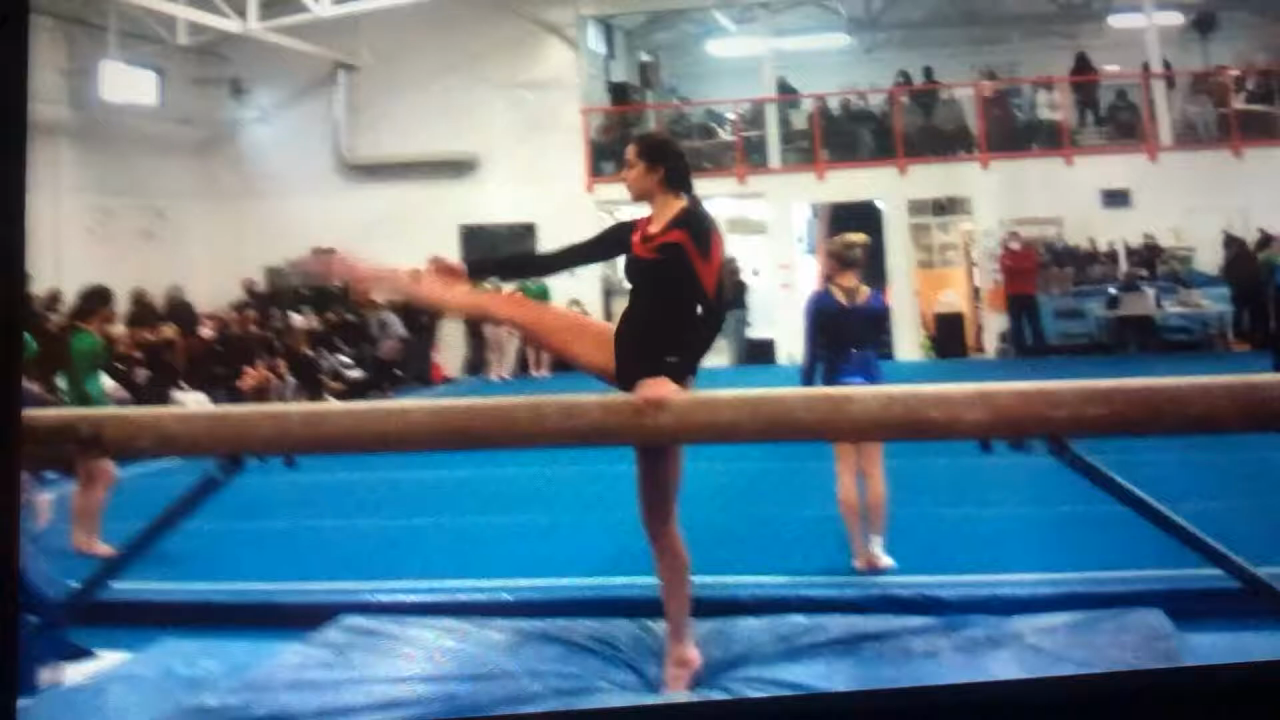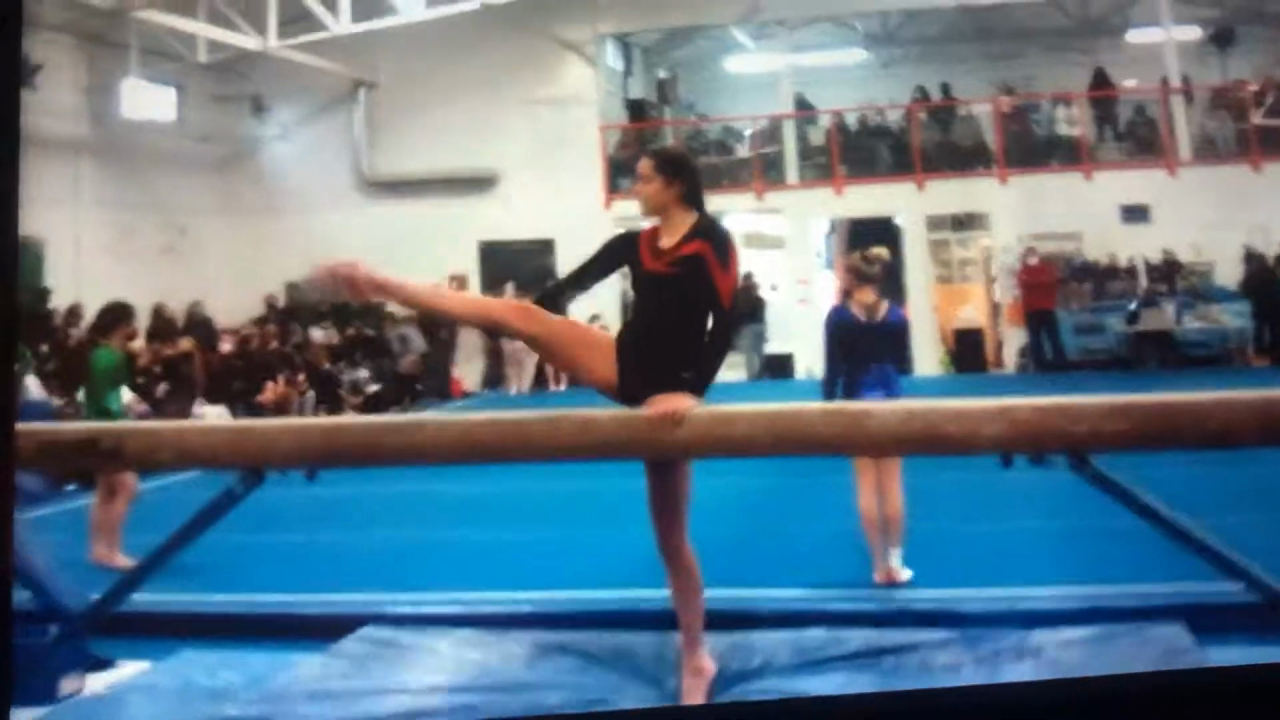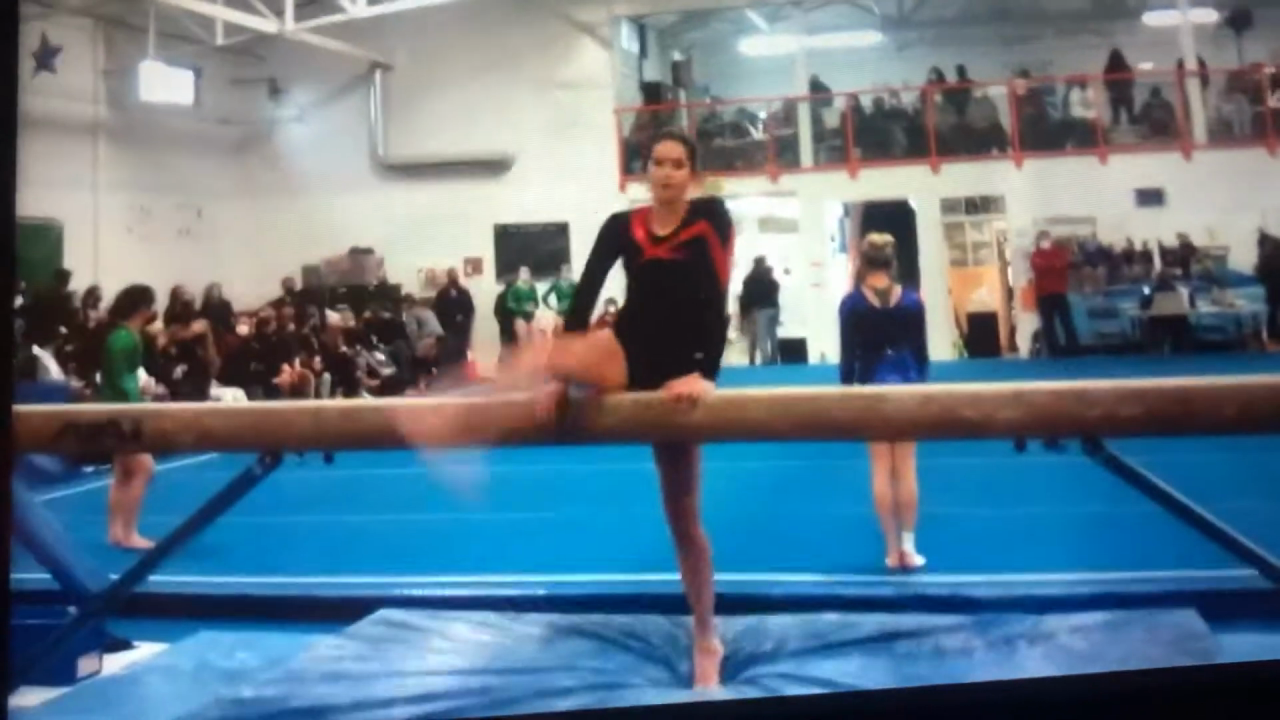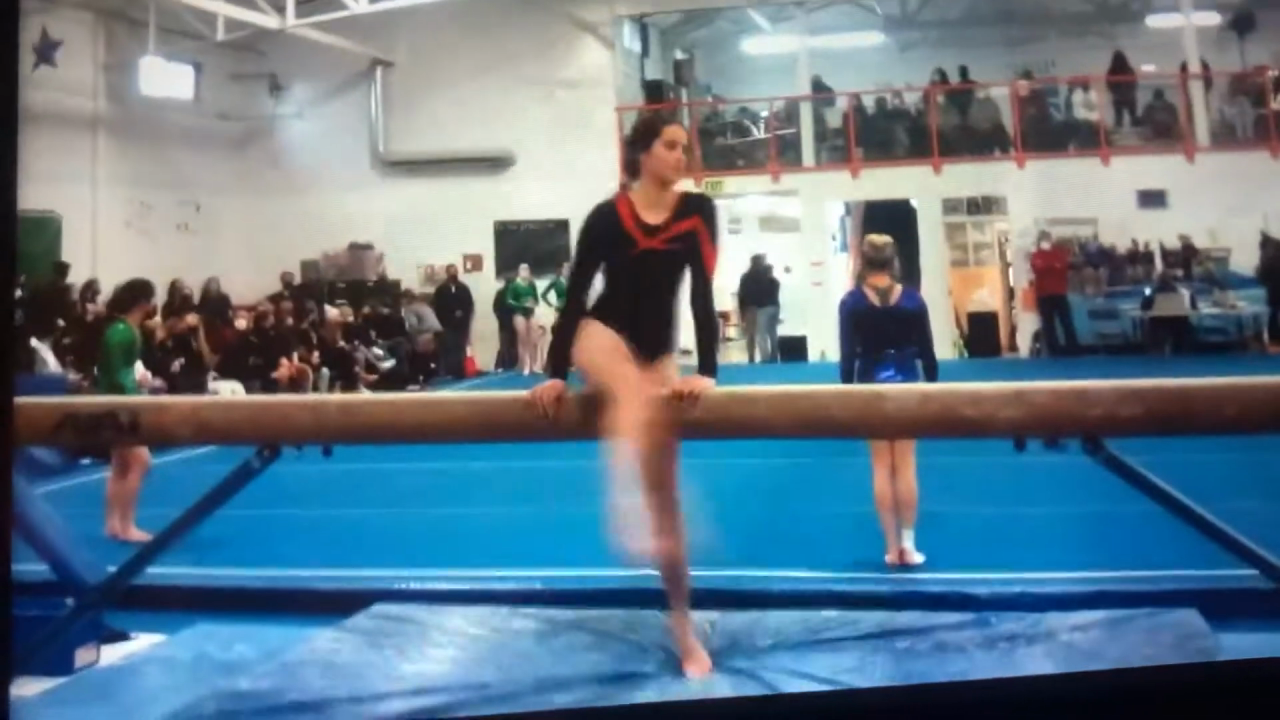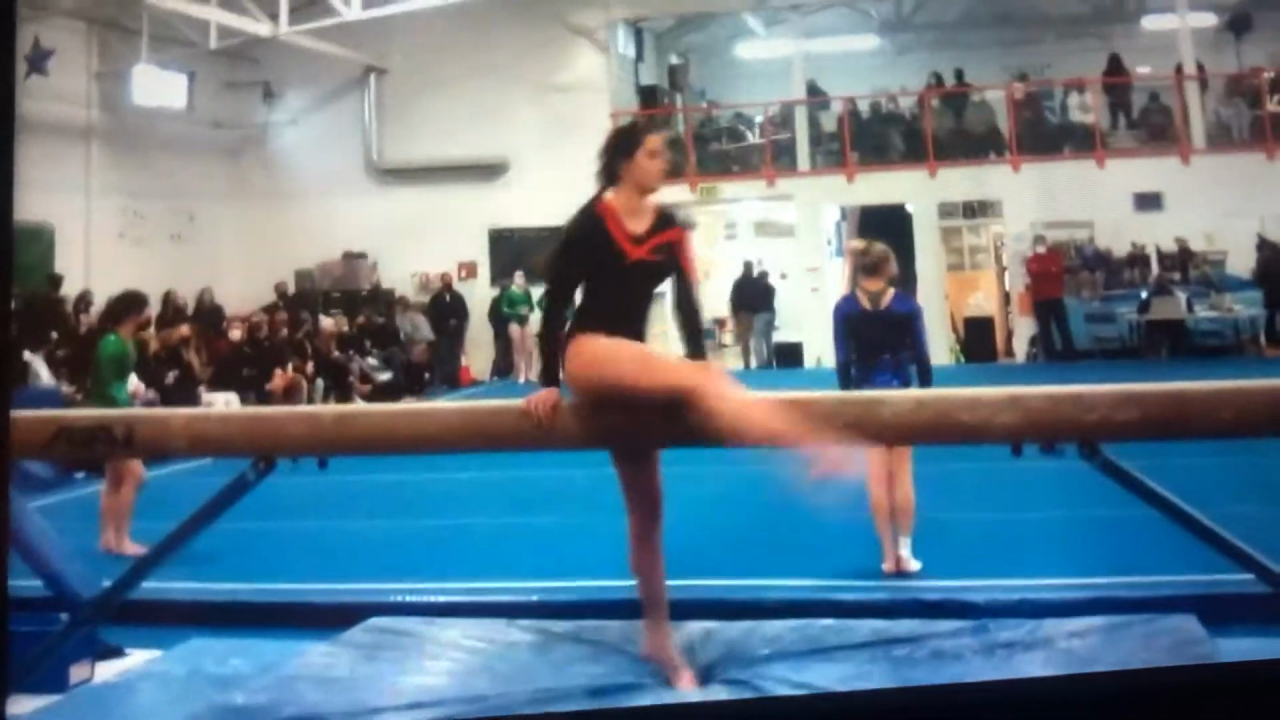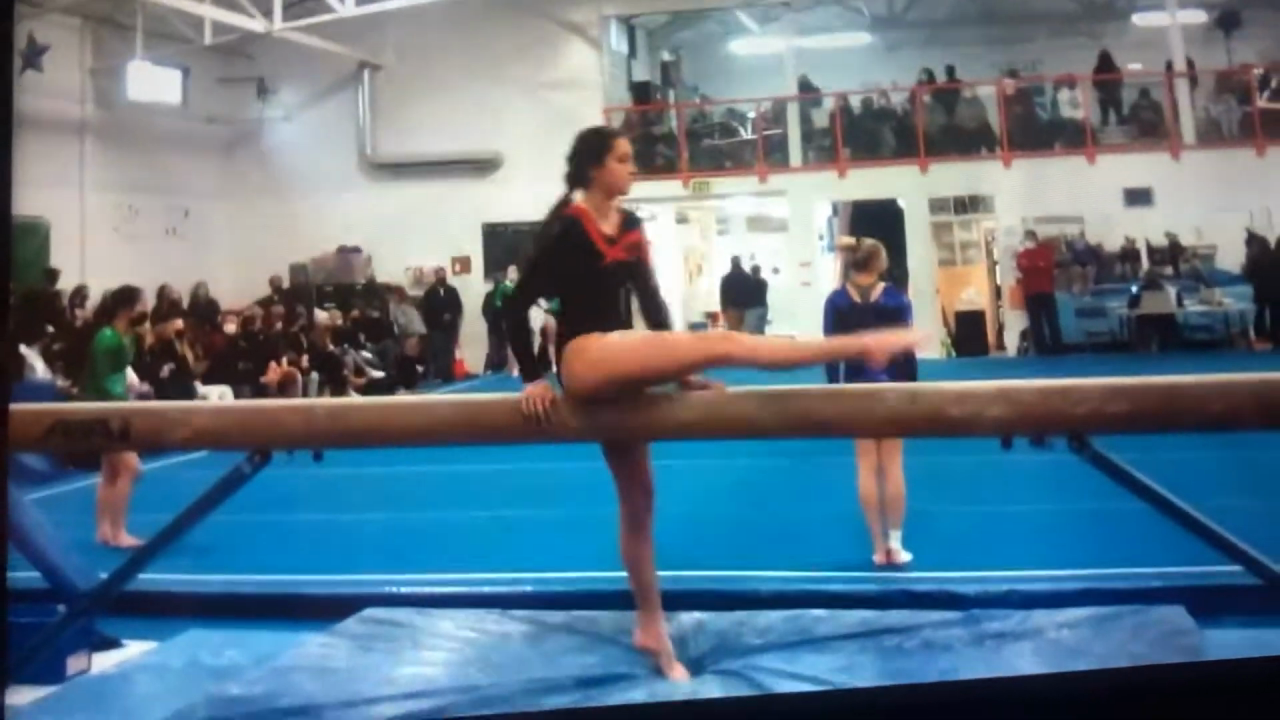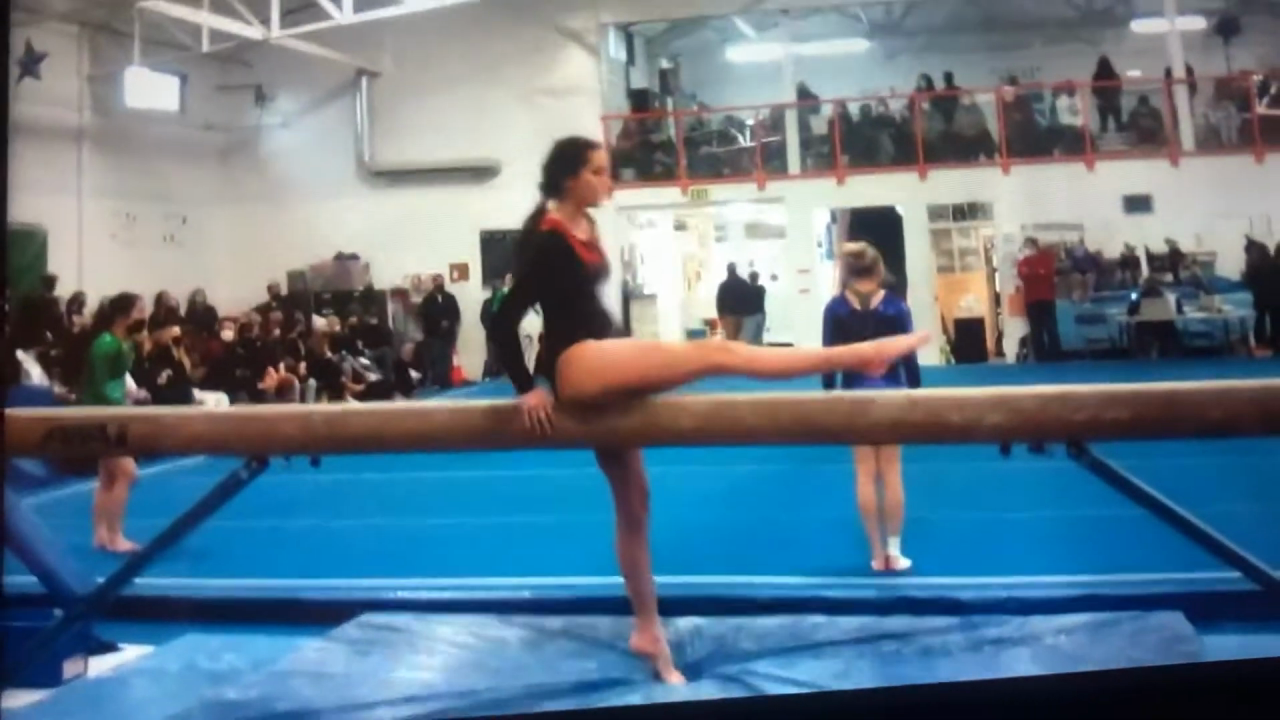
dt=0.2s
person 1, frame 1
left shoulder: (696, 226)
right shoulder: (633, 232)
left elbow: (713, 313)
right elbow: (556, 261)
left wrist: (676, 377)
left hip: (657, 375)
right hip: (621, 352)
left knee: (659, 518)
right knee: (502, 303)
left ankle: (680, 646)
right ankle: (375, 276)
person 1, frame 2
left shoulder: (711, 240)
right shoulder: (633, 243)
left elbow: (722, 325)
right elbow: (570, 286)
left wrist: (692, 392)
right wrist: (534, 321)
left hip: (666, 391)
right hip: (619, 366)
left knee: (671, 532)
right knee: (513, 313)
left ankle: (695, 656)
right ankle: (376, 284)
person 1, frame 3
left shoulder: (711, 217)
right shoulder: (621, 227)
left elbow: (715, 300)
right elbow: (584, 300)
left wrist: (706, 377)
right wrist: (555, 360)
left hip: (676, 368)
right hip: (622, 349)
left knee: (682, 510)
right knee: (550, 352)
left ankle: (705, 638)
person 1, frame 4
left shoulder: (697, 210)
right shoulder: (608, 214)
left elbow: (704, 292)
right elbow: (575, 288)
left wrist: (705, 371)
right wrist: (555, 373)
left hip: (651, 348)
right hip: (602, 334)
left knee: (664, 492)
right knee: (639, 390)
left ankle: (681, 625)
right ankle: (633, 517)
person 1, frame 5
left shoulder: (669, 225)
right shoulder: (593, 222)
left elbow: (687, 301)
right elbow: (555, 302)
left wrist: (697, 367)
right wrist: (546, 383)
left hip: (623, 368)
right hip: (588, 354)
left knee: (646, 505)
right knee: (701, 383)
left ankle: (659, 638)
right ankle: (816, 448)
person 1, frame 6
left shoulder: (627, 225)
right shoulder: (566, 227)
left elbow: (647, 298)
right elbow: (515, 306)
left wrist: (675, 365)
right wrist: (532, 378)
left hip: (613, 364)
right hip: (585, 358)
left knee: (638, 496)
right knee: (721, 343)
left ankle: (651, 627)
right ankle: (861, 345)
person 1, frame 7
left shoulder: (583, 229)
right shoulder: (545, 238)
right elbow: (502, 321)
left wrist: (639, 366)
right wrist: (526, 388)
left hip: (599, 369)
right hip: (578, 366)
left knee: (633, 500)
right knee: (719, 353)
left ankle: (648, 630)
right ankle: (859, 355)
person 2, frame 1
left shoulder: (820, 301)
right shoulder: (876, 300)
left elbow: (813, 352)
right elbow: (879, 344)
left wrist: (807, 391)
left hip: (836, 388)
right hip: (870, 386)
left knee: (846, 473)
right knee: (874, 471)
left ankle: (860, 552)
right ankle: (877, 549)
person 2, frame 2
left shoulder: (839, 316)
right shoulder: (895, 314)
left elbow: (833, 368)
right elbow: (902, 362)
left wrist: (829, 406)
left hip: (855, 403)
right hip: (890, 401)
left knee: (867, 487)
right knee: (892, 485)
left ankle: (879, 565)
right ankle: (896, 562)
person 2, frame 3
left shoulder: (852, 303)
right shoulder: (911, 299)
left elbow: (849, 355)
right elbow: (920, 350)
right wrist: (918, 381)
left hip: (871, 388)
right hip: (906, 385)
left knee: (881, 470)
right knee: (905, 469)
left ankle: (892, 549)
right ankle: (908, 547)
person 2, frame 4
left shoulder: (852, 302)
right shoulder: (912, 299)
left elbow: (847, 353)
right elbow: (926, 350)
left hip: (870, 386)
right hip: (906, 385)
left knee: (881, 469)
right knee: (905, 467)
left ankle: (891, 547)
right ankle: (907, 545)
person 2, frame 5
left shoulder: (846, 307)
right shoulder: (906, 304)
left elbow: (843, 358)
right elbow: (921, 354)
left wrist: (847, 397)
right wrist: (926, 393)
left hip: (866, 393)
right hip: (901, 391)
left knee: (877, 476)
right knee: (901, 473)
left ankle: (889, 554)
right ankle: (905, 553)
person 2, frame 6
left shoulder: (836, 300)
right shoulder: (896, 297)
right elbow: (907, 348)
right wrist: (912, 387)
left hip: (856, 387)
right hip: (891, 385)
left knee: (867, 468)
right knee: (892, 467)
left ankle: (879, 547)
right ankle: (895, 545)
person 2, frame 7
left shoulder: (835, 308)
right shoulder: (895, 305)
right elbow: (909, 356)
left hip: (854, 393)
right hip: (890, 392)
left knee: (865, 476)
right knee: (891, 474)
left ankle: (878, 554)
right ankle: (894, 552)
person 3, frame 1
left shoulder: (84, 337)
right shoulder: (85, 341)
right elbow: (81, 385)
right wrist: (102, 403)
left knee: (86, 479)
right knee: (105, 475)
left ankle: (79, 537)
right ankle: (91, 539)
person 3, frame 2
left shoulder: (107, 353)
right shoulder: (106, 356)
left elbow: (109, 394)
right elbow: (102, 400)
left wrist: (124, 407)
right wrist: (122, 414)
left knee: (107, 491)
right knee: (126, 487)
left ankle: (99, 549)
right ankle: (111, 551)
person 3, frame 3
left shoulder: (130, 335)
right shoulder: (123, 338)
left elbow: (127, 376)
right elbow: (119, 382)
left wrist: (139, 389)
right wrist: (137, 401)
left knee: (123, 473)
right knee: (143, 469)
left ankle: (116, 531)
right ankle: (129, 533)
person 3, frame 4
left shoulder: (130, 329)
right shoulder: (121, 332)
left elbow: (124, 370)
right elbow: (116, 375)
left wrist: (136, 382)
right wrist: (134, 390)
left knee: (121, 465)
right knee: (139, 462)
left ankle: (113, 523)
right ankle: (126, 526)
person 3, frame 5
left shoulder: (126, 342)
right shoulder: (112, 344)
left elbow: (119, 382)
right elbow: (107, 388)
left wrist: (130, 395)
right wrist: (126, 404)
left knee: (115, 479)
right knee: (134, 475)
left ankle: (108, 537)
right ankle: (121, 540)
person 3, frame 6
left shoulder: (125, 337)
right shoulder: (108, 338)
left elbow: (117, 376)
right elbow: (102, 381)
right wrist: (120, 401)
left knee: (111, 472)
right knee: (130, 467)
left ankle: (104, 529)
right ankle: (117, 532)
person 3, frame 7
left shoulder: (124, 343)
right shoulder: (107, 344)
left elbow: (116, 382)
right elbow: (100, 386)
right wrist: (118, 407)
left knee: (109, 477)
right knee: (126, 473)
left ankle: (101, 534)
right ankle: (114, 536)
